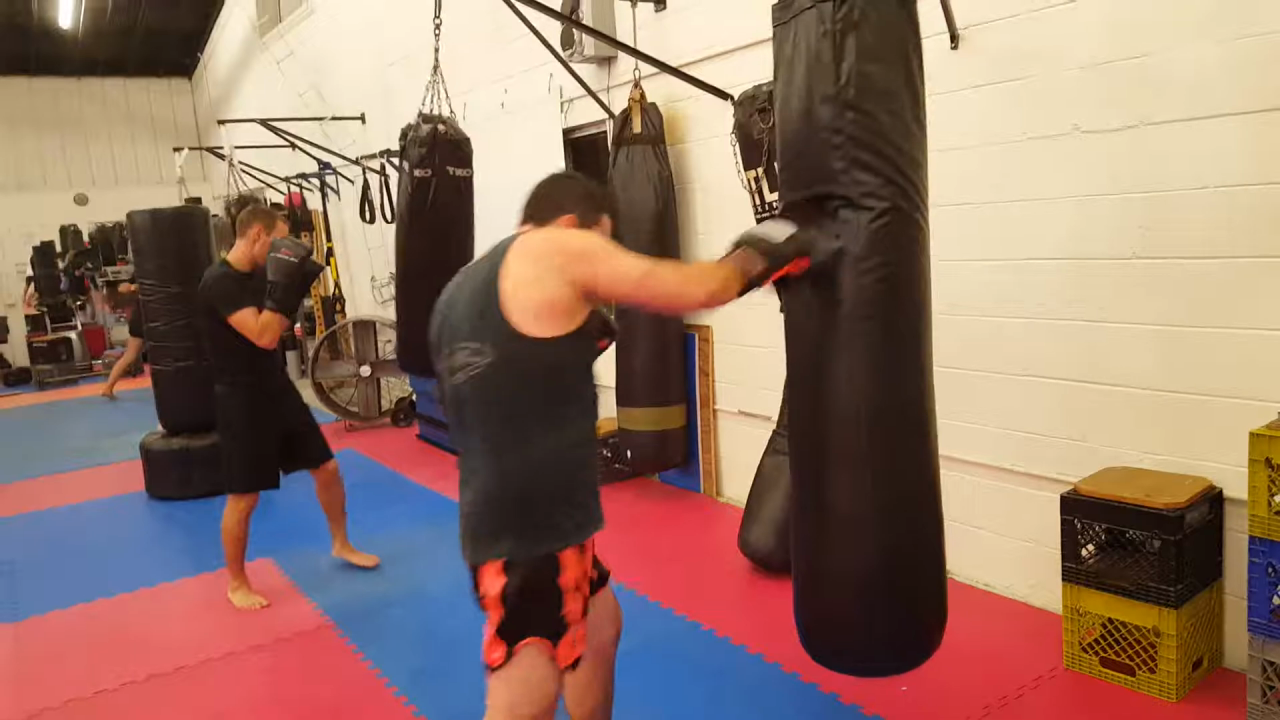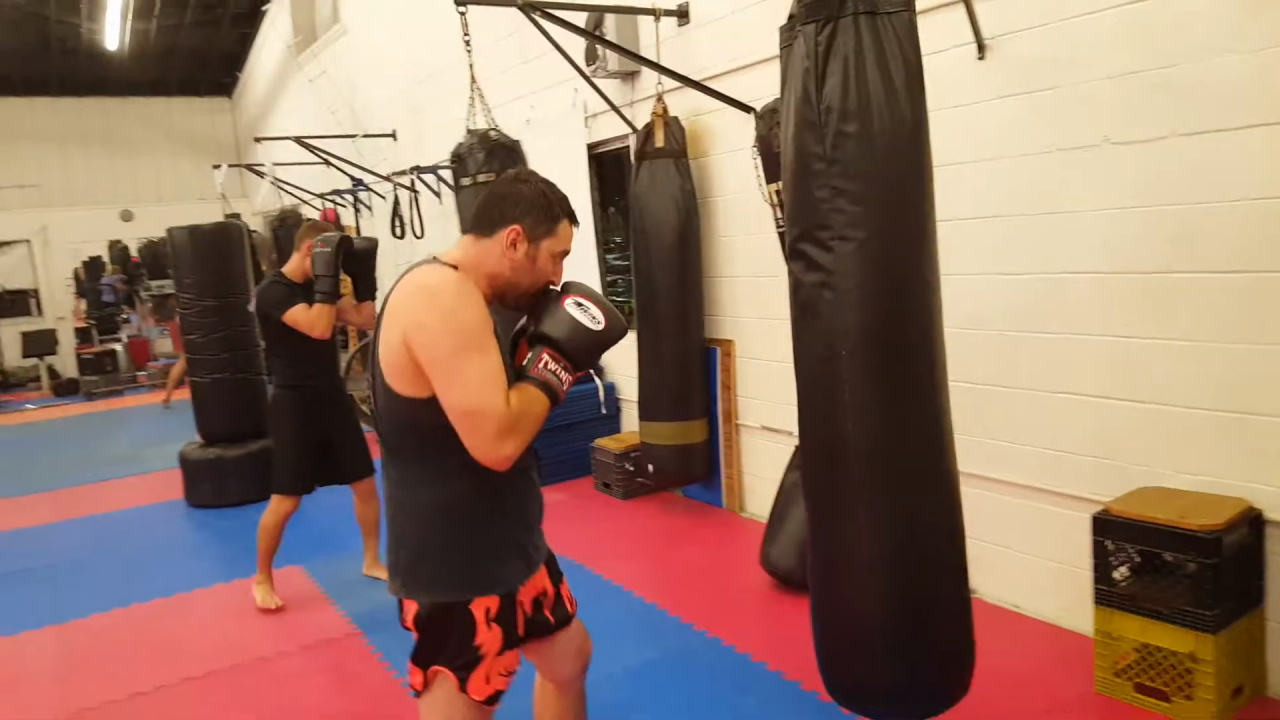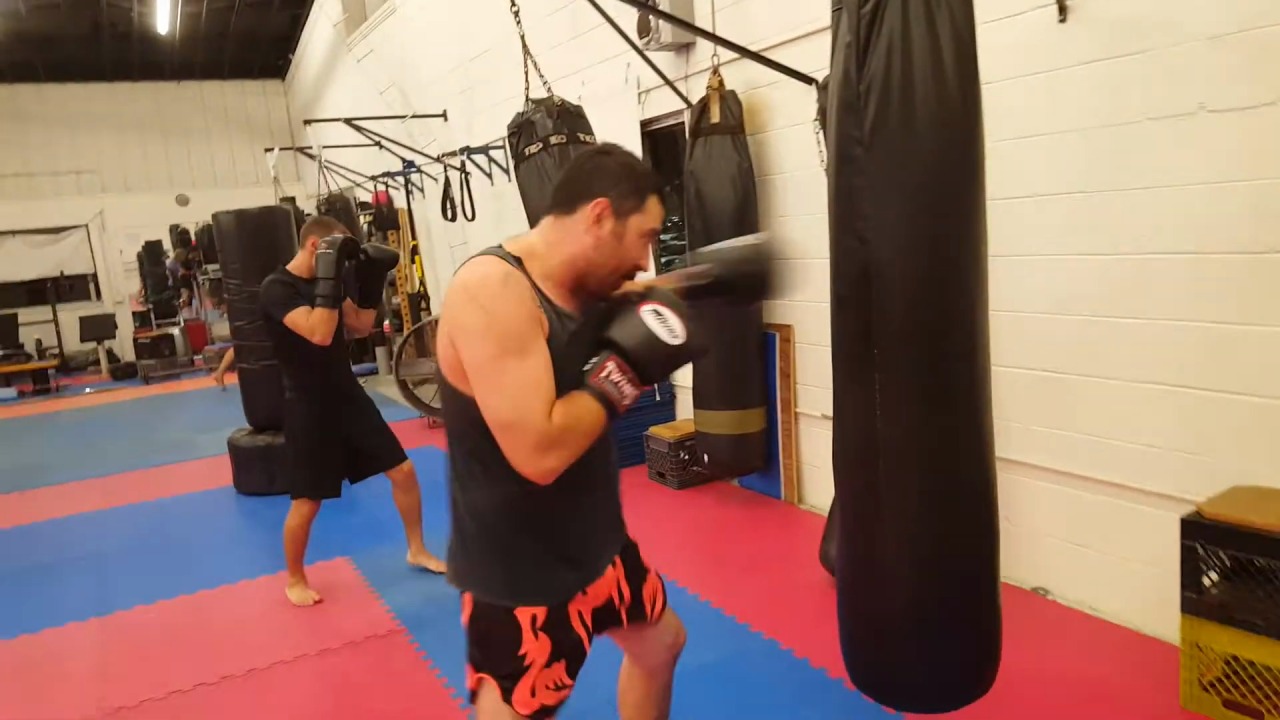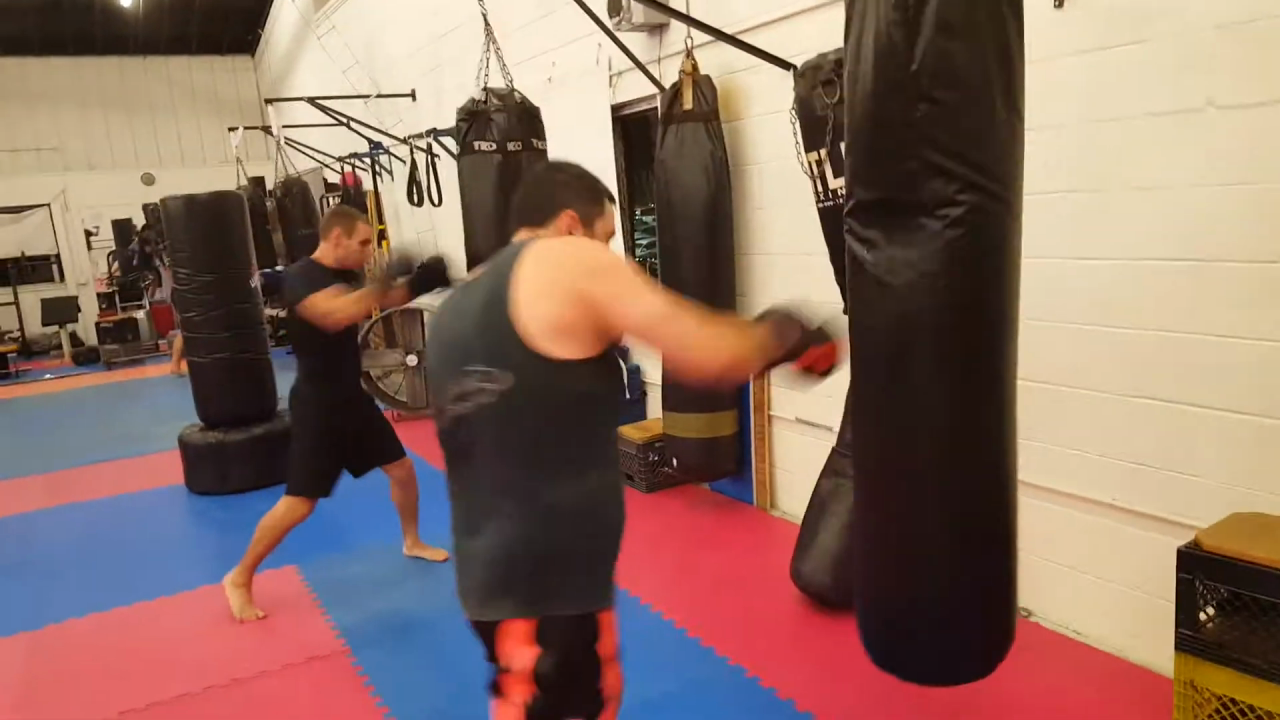
dt=0.5s
person 1, frame 1
left shoulder: (459, 292)
right shoulder: (554, 250)
right elbow: (685, 290)
right wrist: (759, 257)
left hip: (506, 510)
right hip: (527, 524)
left knee: (599, 623)
person 1, frame 2
left shoulder: (458, 293)
right shoulder: (441, 293)
right elbow: (496, 442)
left wrist: (539, 346)
right wrist: (557, 358)
left hip: (506, 543)
right hip: (457, 567)
left knee: (568, 657)
person 1, frame 3
left shoulder: (571, 280)
right shoulder: (491, 289)
right elbow: (540, 452)
right wrist: (625, 365)
left hip: (592, 539)
right hip: (520, 567)
left knee: (661, 643)
person 1, frame 4
left shoulder: (455, 310)
right shoulder: (568, 263)
right elbow: (710, 355)
right wrist: (787, 336)
left hip: (499, 568)
right hip: (553, 577)
person 2, frame 1
left shoulder: (256, 274)
right shoulder: (219, 282)
right elbow: (264, 338)
left wrist: (295, 288)
right wrist: (282, 282)
left hip: (278, 390)
right hip: (242, 401)
left knee: (327, 468)
right knee: (243, 498)
left ankle: (342, 544)
right ankle: (237, 583)
person 2, frame 2
left shoulder: (320, 282)
right shoulder: (274, 290)
left elbow: (366, 320)
right elbow: (320, 329)
left wrist: (362, 273)
right wrist: (325, 273)
left hip: (333, 398)
right hip: (295, 404)
left knee: (366, 485)
right knee: (286, 500)
left ankle: (372, 562)
right ankle: (262, 579)
person 2, frame 3
left shoulder: (326, 279)
right shoulder: (276, 289)
left elbow: (359, 326)
right elbow: (320, 335)
left wrist: (371, 282)
right wrist: (329, 277)
left hip: (348, 395)
right hip: (309, 407)
left knee: (403, 471)
right knee: (307, 503)
left ankle: (417, 550)
right ankle: (295, 578)
person 2, frame 4
left shoulder: (343, 272)
right shoulder: (300, 277)
left elbow: (388, 297)
right elbow: (336, 316)
left wrist: (425, 276)
right wrist: (381, 285)
left hip: (350, 395)
right hip: (318, 403)
left knee: (402, 469)
right knee: (300, 502)
left ankle: (413, 541)
right ankle: (240, 578)
